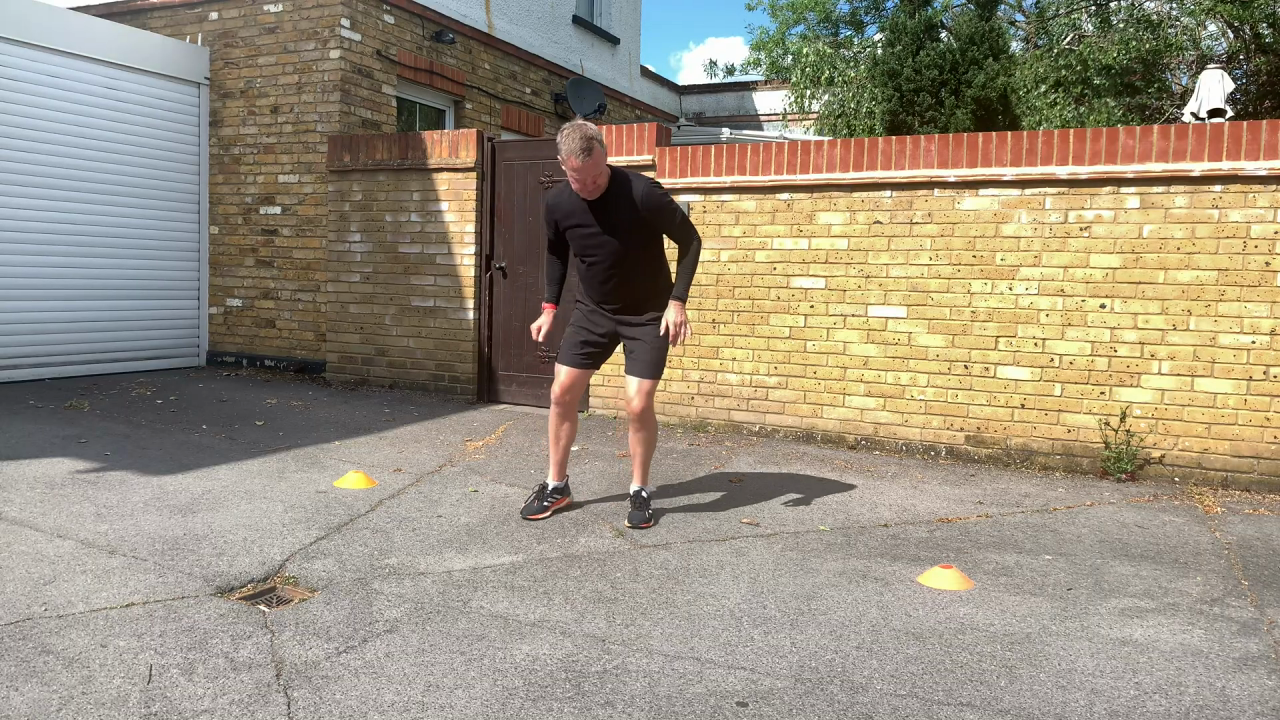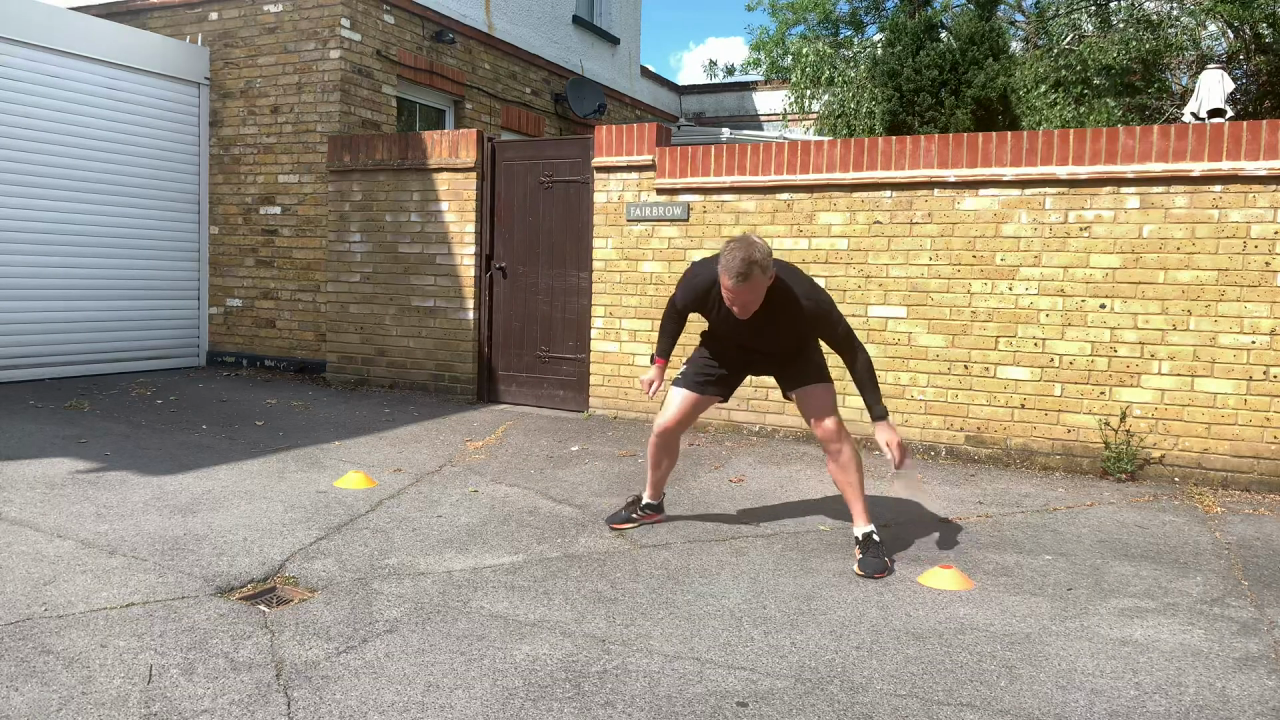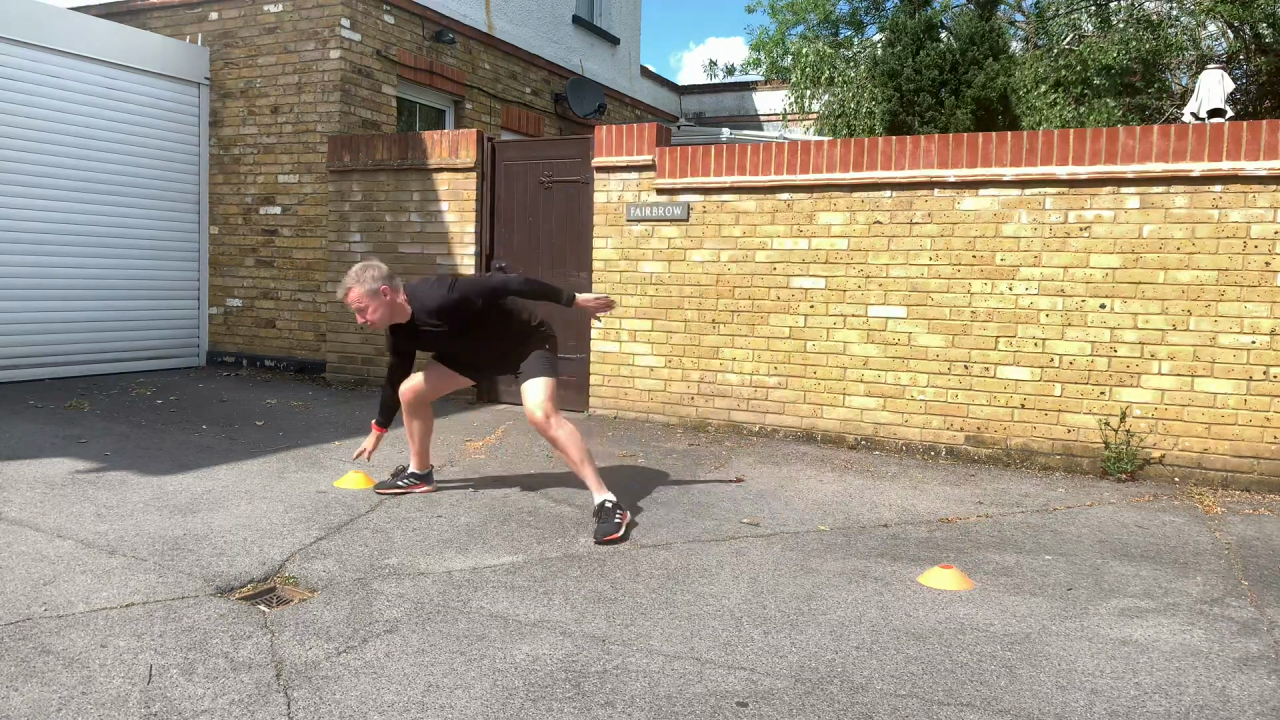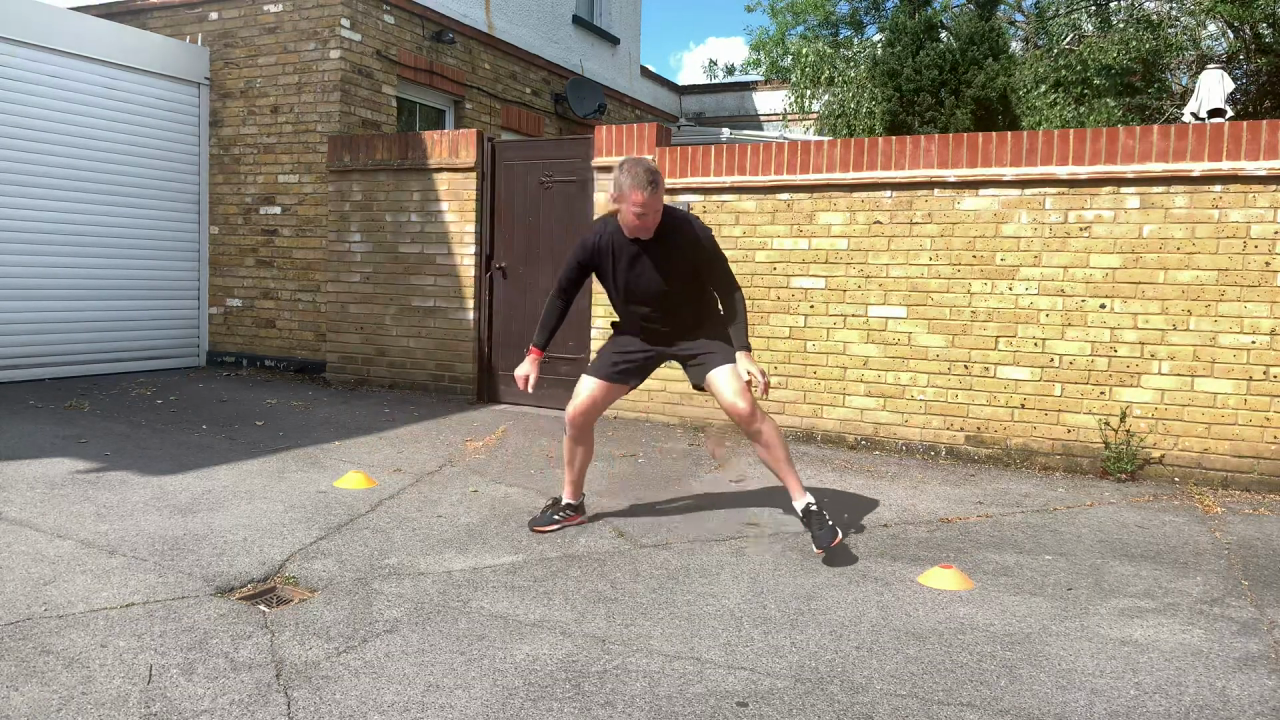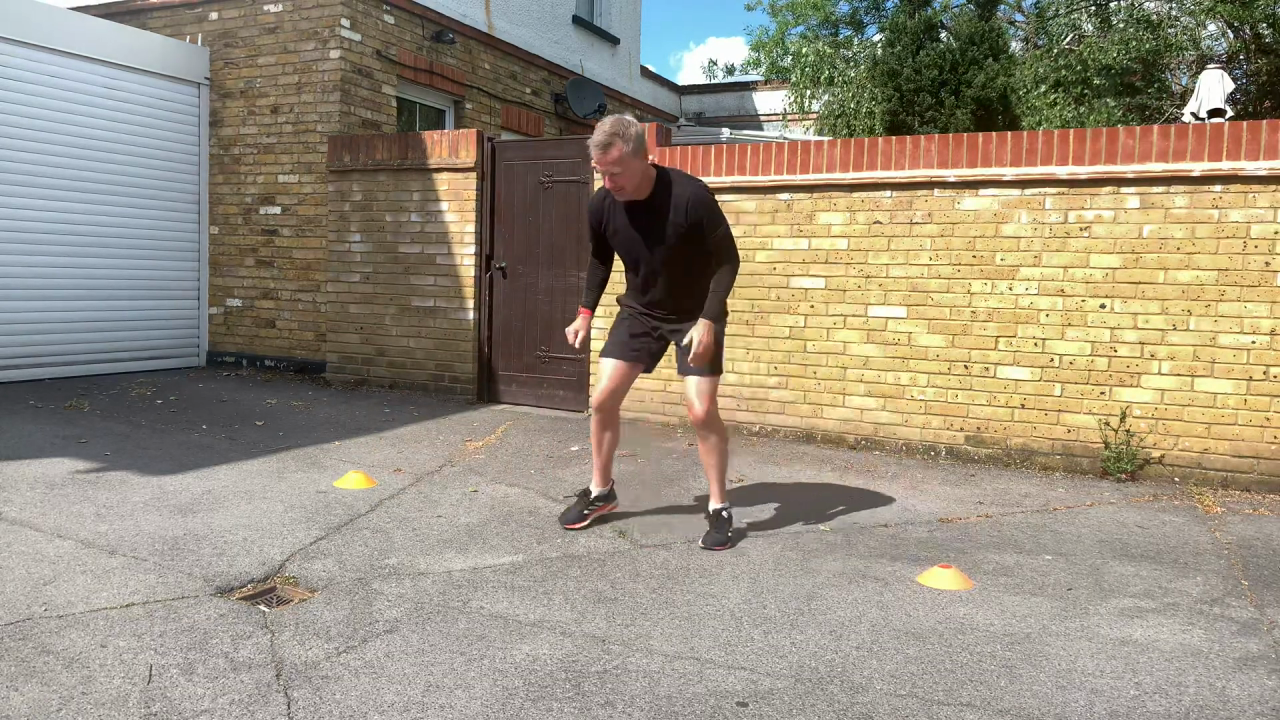
dt=1s
person 1, frame 1
left shoulder: (644, 193)
right shoulder: (558, 203)
left elbow: (690, 241)
right elbow: (556, 253)
left wrist: (677, 301)
right wrist: (549, 308)
left hip: (648, 314)
right hip: (593, 310)
left knee: (638, 405)
right knee: (563, 394)
left ankle: (640, 492)
right ankle: (556, 485)
person 1, frame 2
left shoulder: (805, 299)
right shoulder: (702, 279)
left elbow: (853, 350)
right elbow: (676, 309)
left wrist: (880, 420)
right wrist: (659, 363)
left hip: (791, 353)
right hip: (724, 349)
left knee: (830, 430)
right knee: (666, 426)
left ankle: (864, 532)
right ankle: (650, 503)
person 1, frame 3
left shoulder: (439, 297)
right shoulder: (399, 330)
left elbow: (512, 283)
right elbow: (395, 377)
left wrist: (574, 301)
right wrist: (378, 431)
left hip: (527, 344)
right hip: (477, 353)
left knee: (541, 414)
right knee: (411, 391)
left ankle: (606, 502)
right ankle: (420, 472)
person 1, frame 4
left shoulder: (690, 233)
right shoulder: (597, 240)
left elbow: (729, 292)
right elbow: (561, 295)
left wrist: (743, 354)
right wrist: (534, 355)
left hip: (700, 331)
right hip: (634, 334)
left knee: (744, 410)
right knee: (577, 414)
left ankle: (804, 505)
right ankle: (570, 503)
person 1, frame 5
left shoulder: (691, 196)
right shoulder: (602, 204)
left elbow: (728, 260)
left wrist: (708, 321)
right wrist: (586, 312)
left hip: (695, 313)
right hip: (641, 311)
left knee: (701, 411)
right knee: (603, 400)
left ankle: (719, 509)
right ankle: (600, 491)
